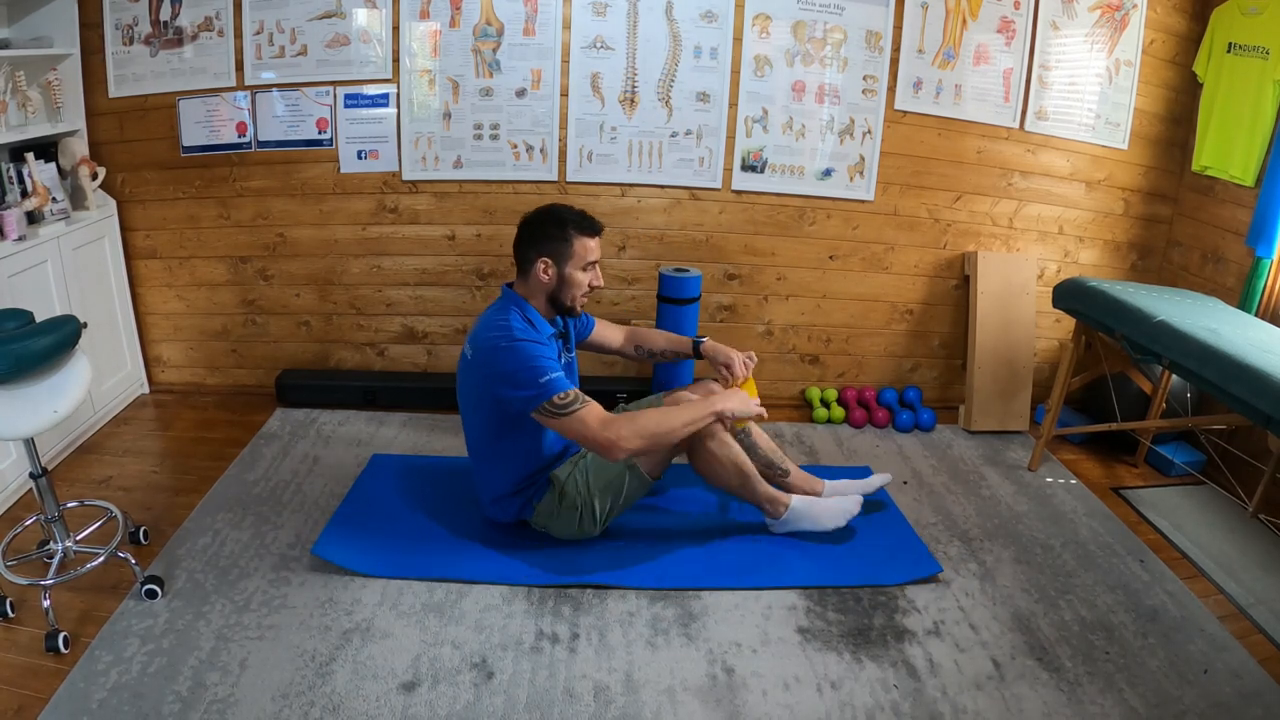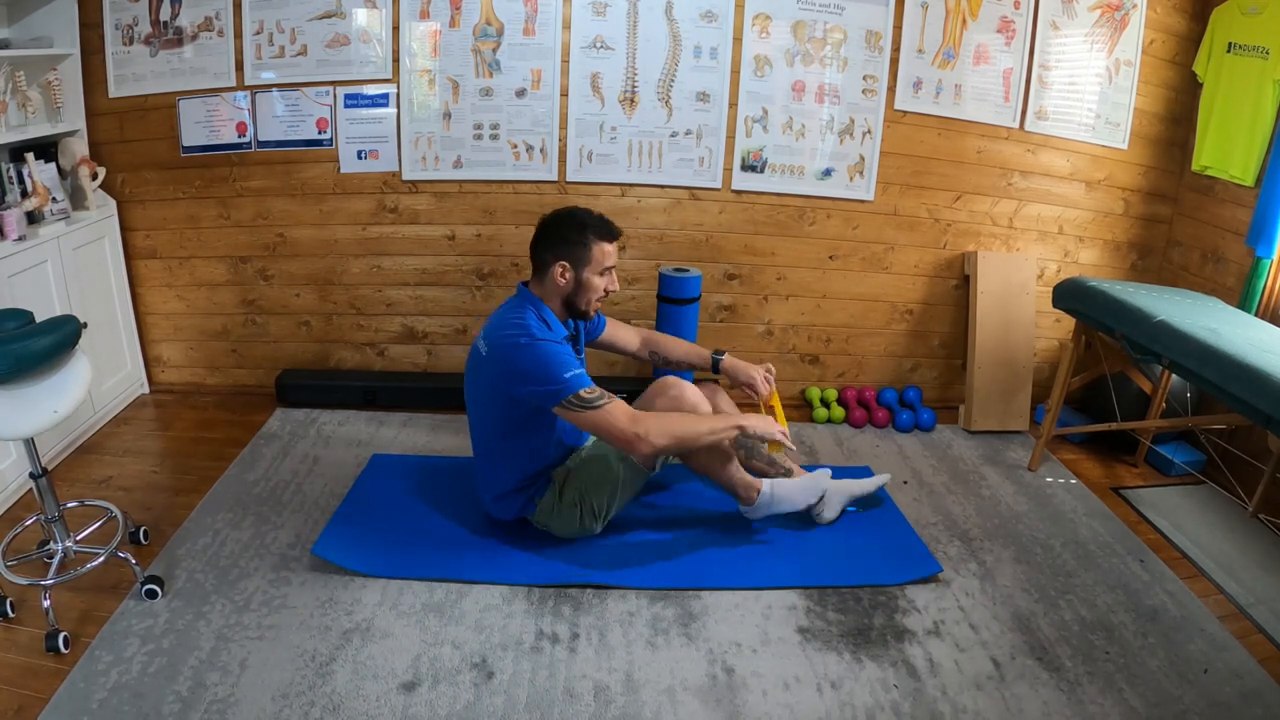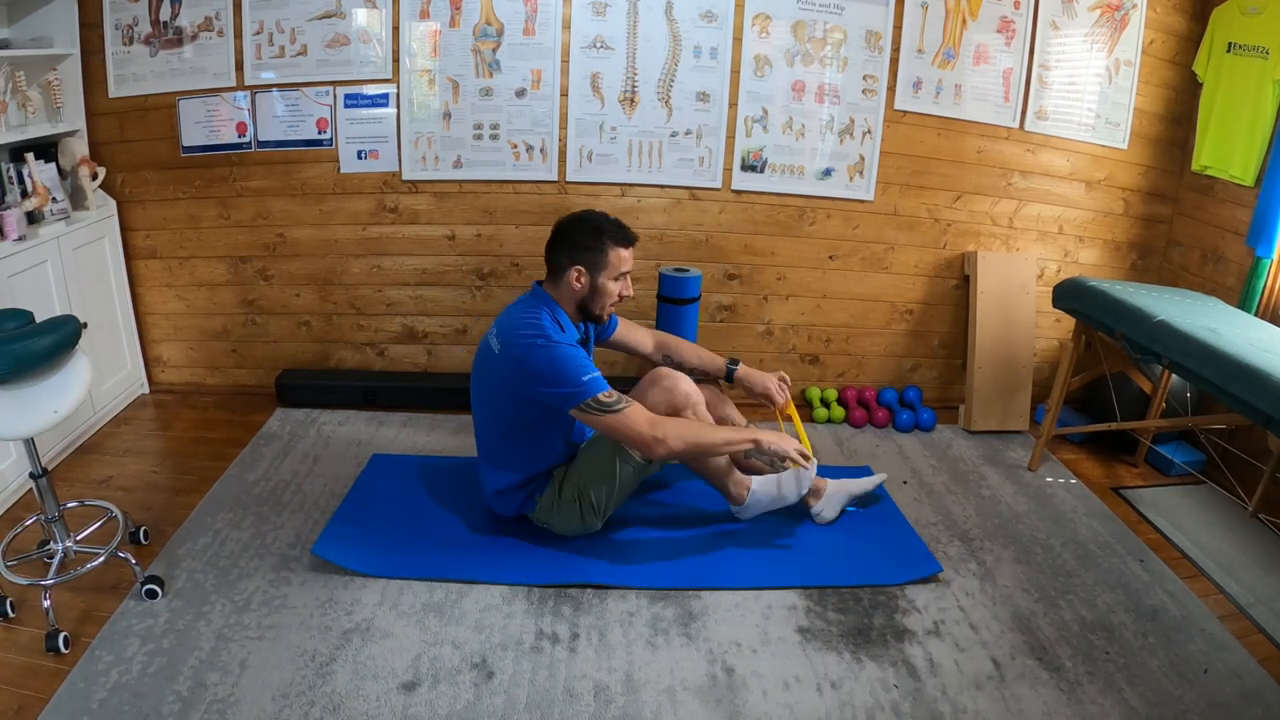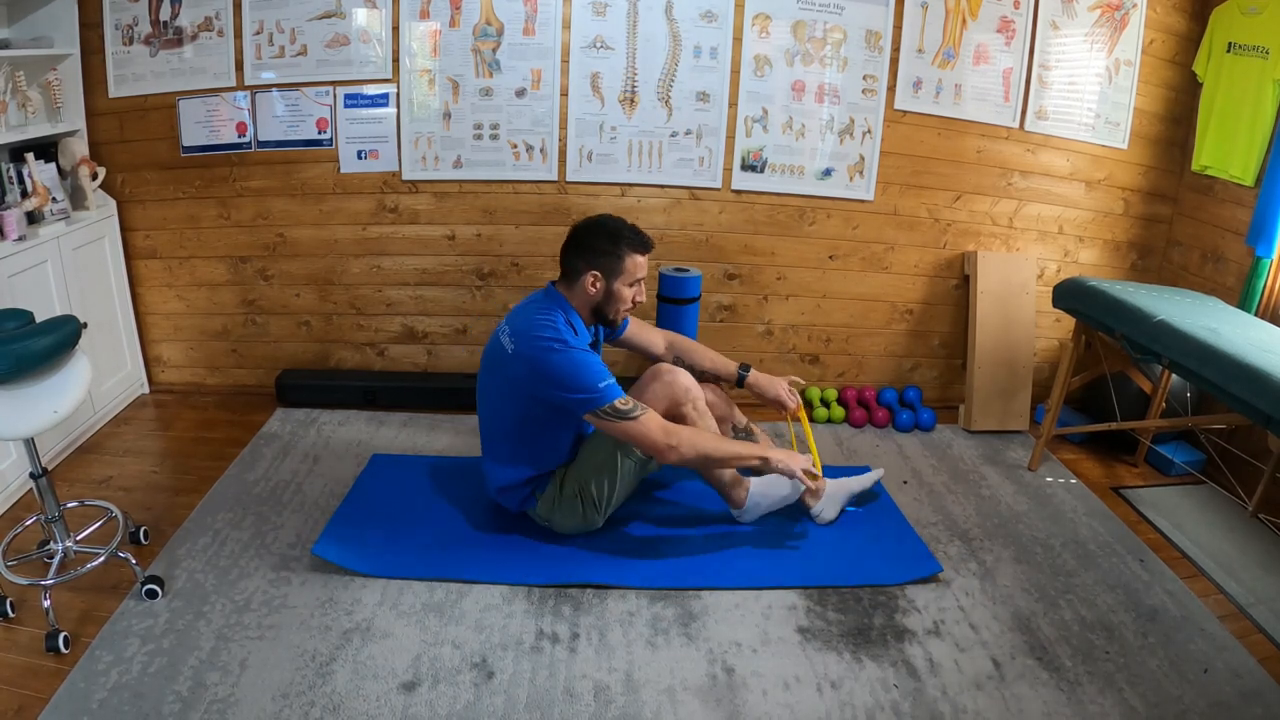
dt=0.1s
person 1, frame 1
left shoulder: (543, 308)
right shoulder: (515, 344)
left elbow: (624, 338)
right elbow: (613, 439)
left wrist: (703, 348)
right wrist: (721, 409)
left hip: (563, 459)
right hip: (548, 499)
left knee: (710, 394)
right knee: (697, 407)
left ankle: (809, 489)
right ankle: (779, 506)
person 1, frame 2
left shoulder: (552, 308)
right shoulder: (529, 342)
left elbow: (639, 341)
right elbow: (638, 434)
left wrist: (722, 362)
right wrist: (744, 424)
left hip: (565, 455)
right hip: (550, 498)
left knee: (709, 397)
right knee: (676, 394)
left ankle: (809, 489)
right ankle: (752, 494)
person 1, frame 3
left shoulder: (557, 305)
right shoulder: (543, 345)
left elbow: (653, 343)
right elbow: (654, 437)
left wrist: (738, 372)
right wrist: (759, 439)
left hip: (566, 456)
right hip: (551, 496)
left knee: (705, 393)
right knee: (672, 387)
left ankle: (814, 491)
right ankle: (741, 492)
person 1, frame 4
left shoulder: (565, 306)
right shoulder: (556, 347)
left elbow: (665, 343)
right elbow: (666, 444)
left wrist: (749, 377)
right wrist: (767, 454)
left hip: (567, 454)
right hip: (553, 494)
left knee: (707, 392)
right knee: (672, 382)
left ankle: (815, 491)
right ankle: (740, 496)
